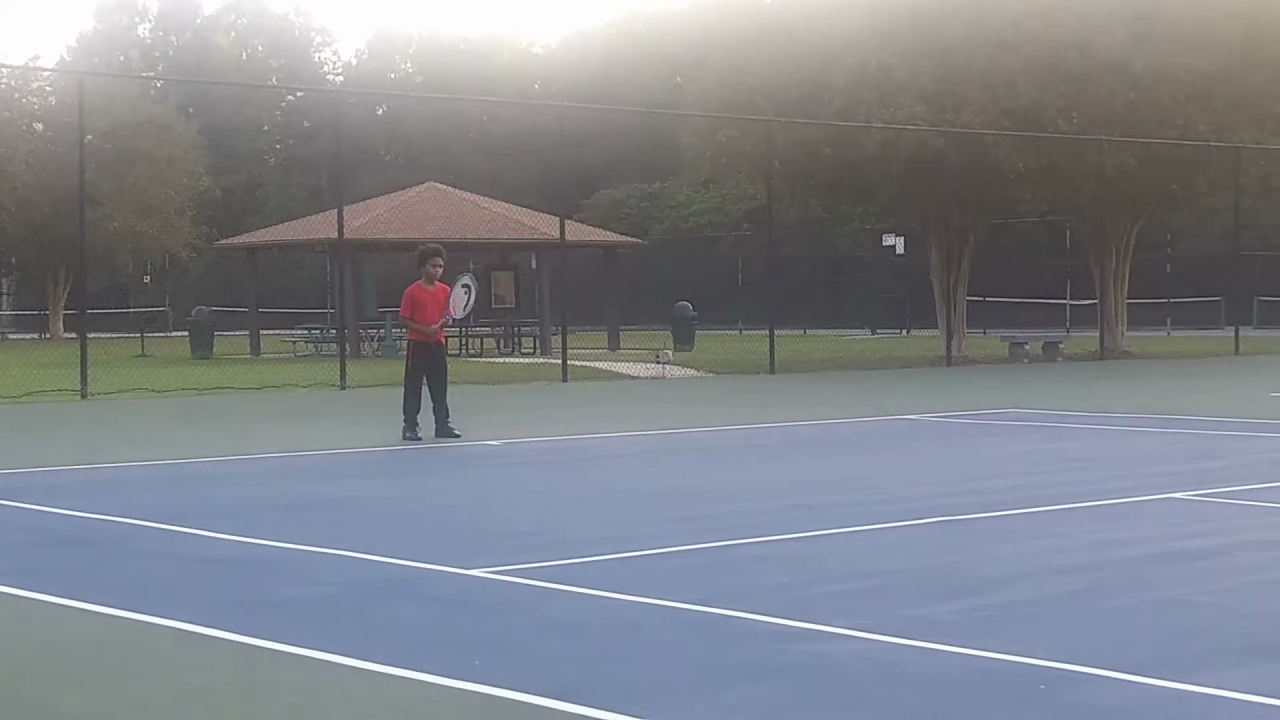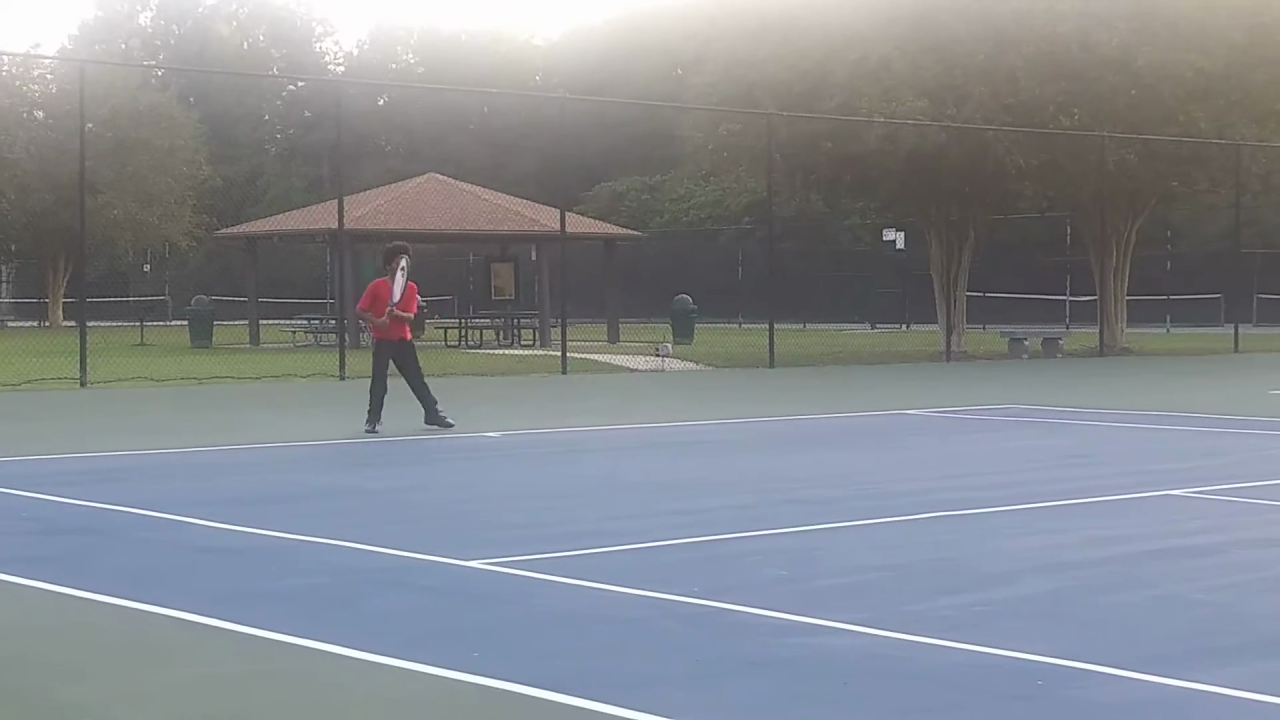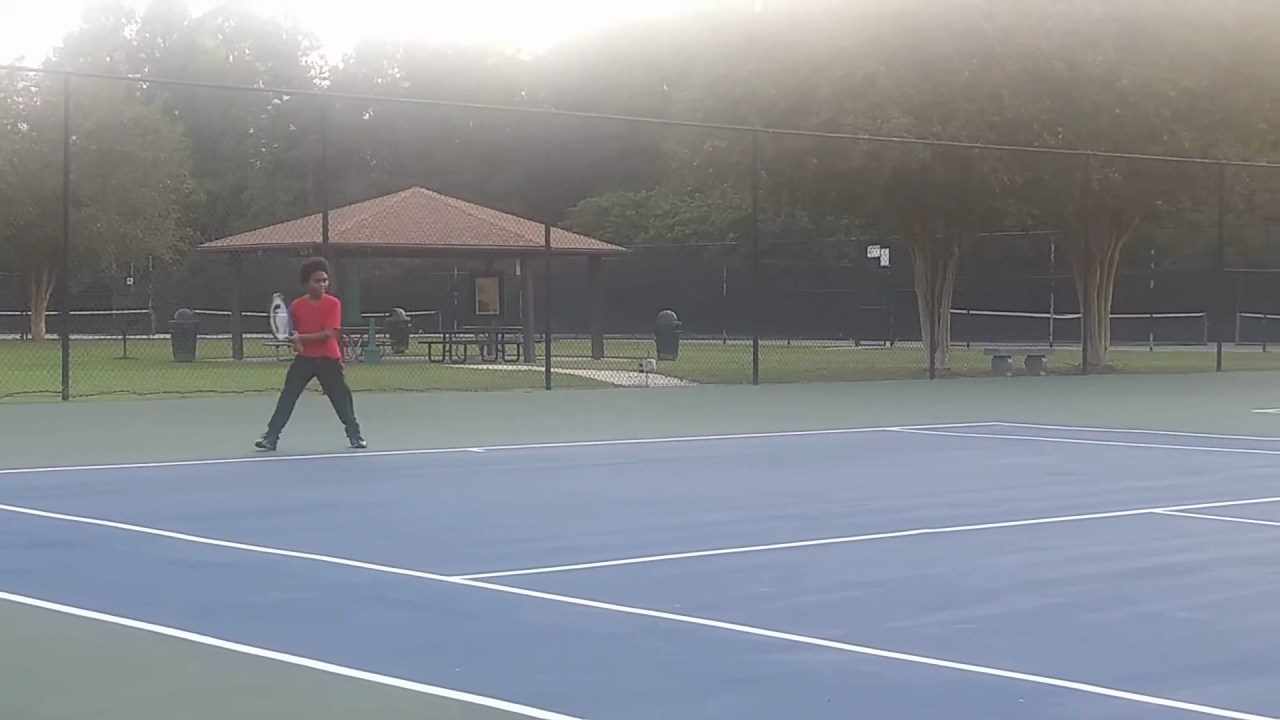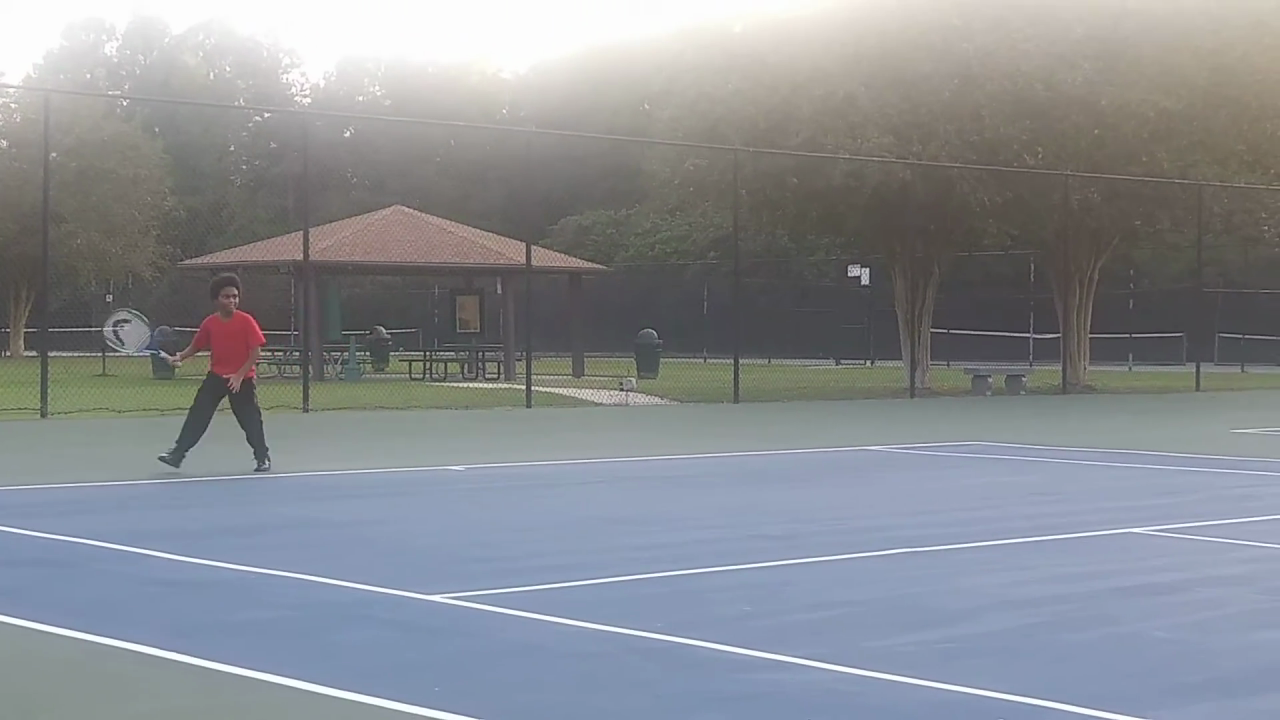
dt=0.5s
person 1, frame 1
left shoulder: (445, 290)
right shoulder: (412, 292)
left elbow: (448, 317)
right elbow: (405, 320)
left wrist: (445, 322)
right wrist: (425, 330)
left hip: (438, 344)
right hip: (418, 344)
left knee: (440, 386)
right knee: (414, 386)
left ankle: (442, 425)
right ankle: (410, 426)
person 1, frame 2
left shoulder: (411, 288)
right shoulder: (376, 286)
left elbow: (411, 316)
right elbow: (361, 311)
left wrist: (398, 314)
right wrist: (376, 321)
left hip: (404, 340)
right hip: (383, 341)
left knee: (417, 379)
right knee: (379, 379)
left ankle: (432, 413)
right ankle: (373, 419)
person 1, frame 3
left shoulder: (333, 304)
right shoulder: (297, 305)
left elbow: (329, 334)
right elbow: (292, 331)
left wrist: (302, 337)
right wrist: (296, 343)
left hip: (328, 359)
right hip: (304, 358)
left knee: (342, 397)
right knee: (288, 396)
left ankle: (354, 433)
right ankle: (271, 436)
person 1, frame 4
left shoulder: (246, 321)
right shoulder: (209, 323)
left elbow: (255, 351)
right elbow: (195, 346)
left wrist: (240, 375)
right wrist: (179, 358)
left hip: (242, 377)
right hip: (216, 375)
left knee: (250, 419)
right knee: (198, 413)
left ankle: (262, 456)
right ankle: (177, 453)
